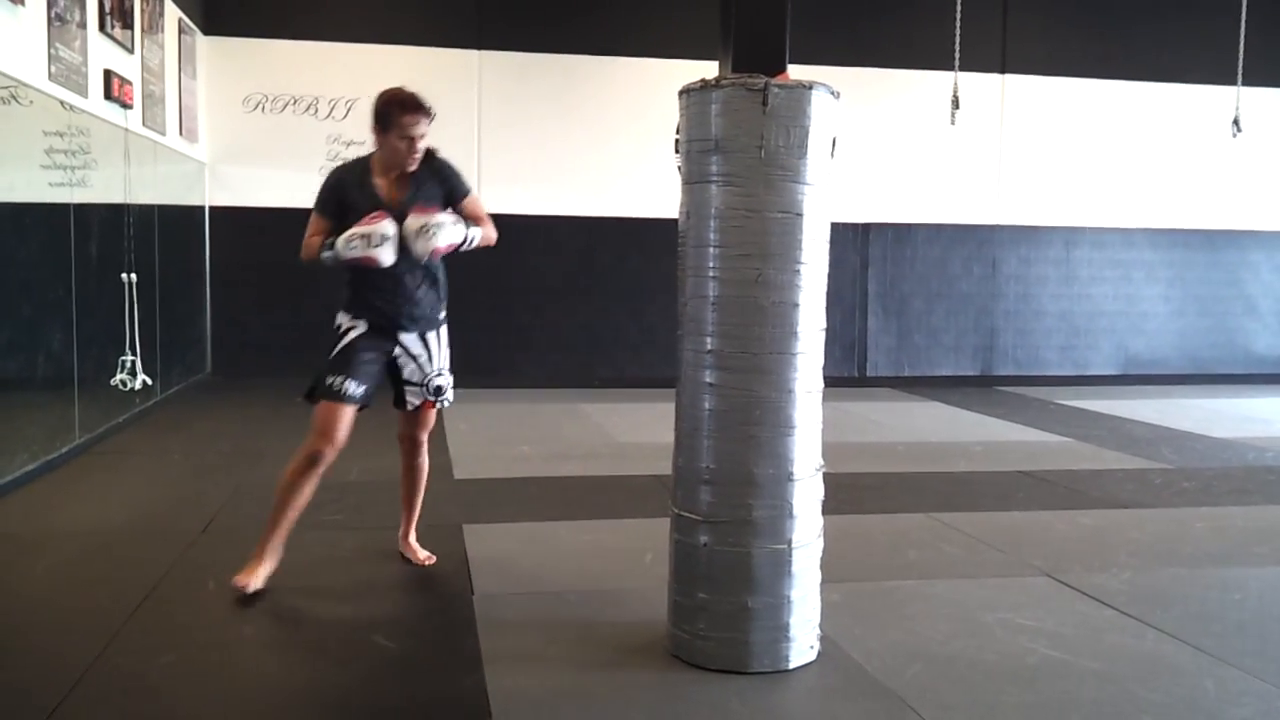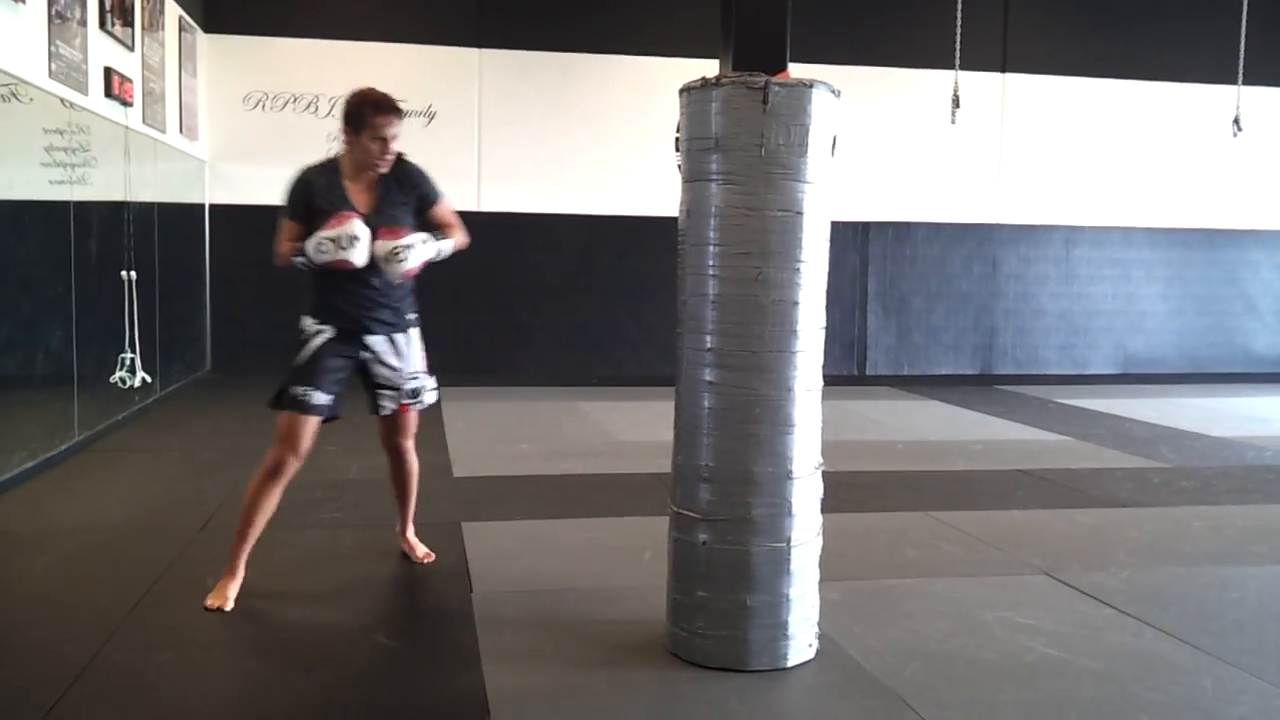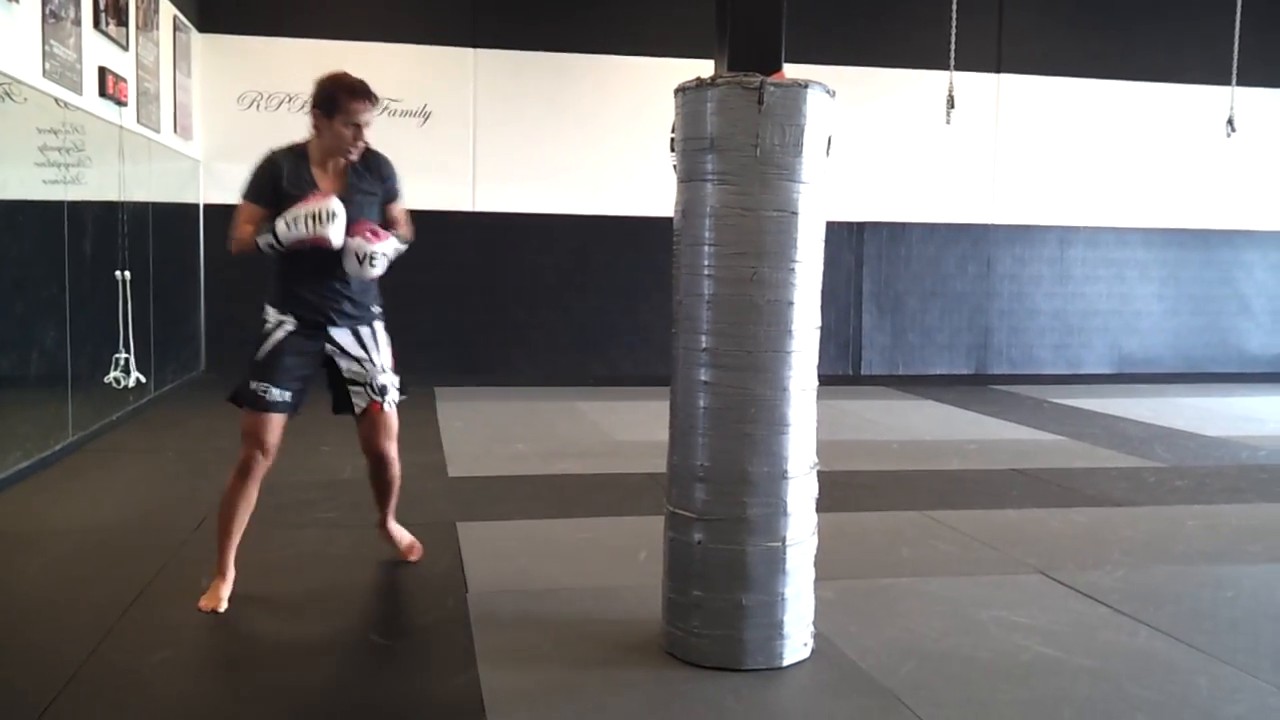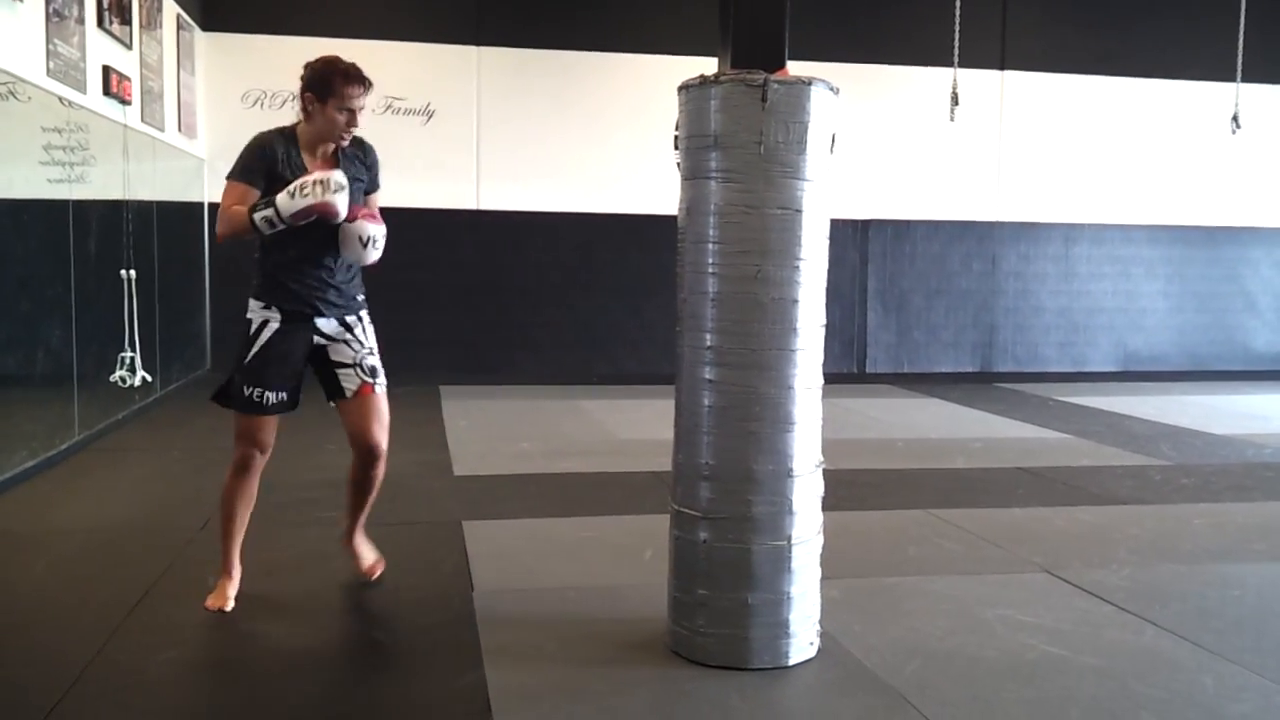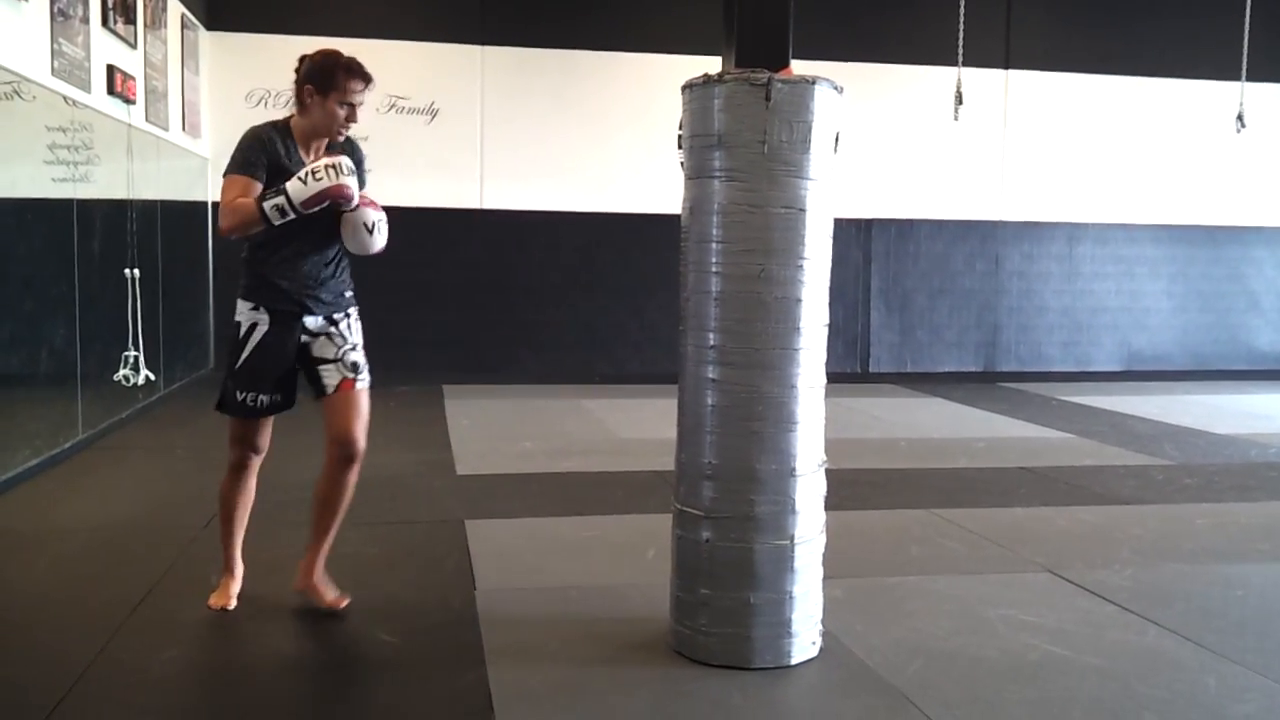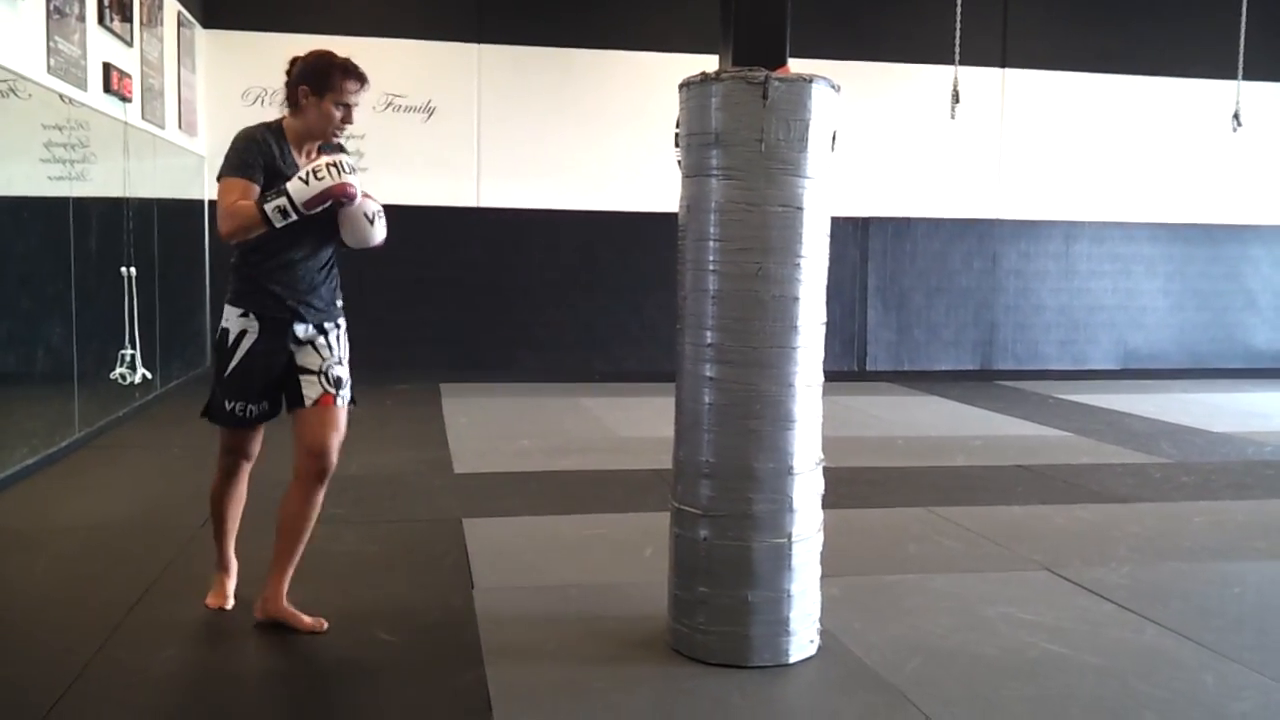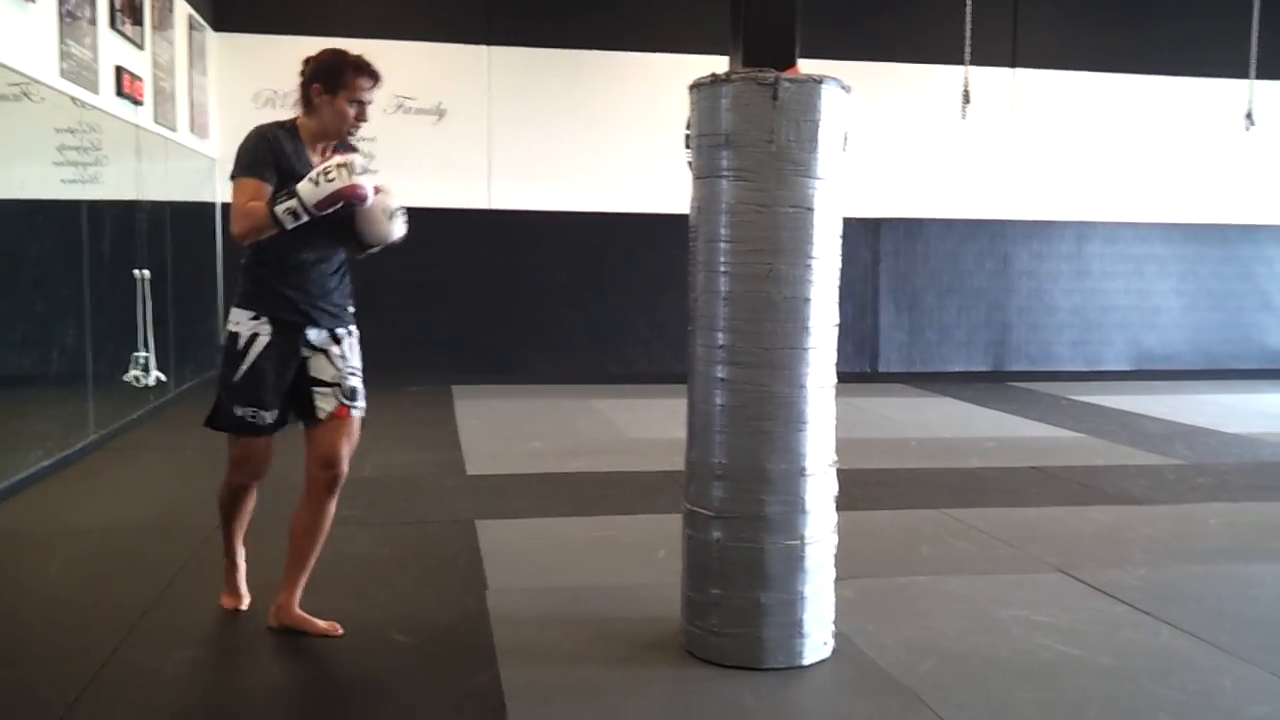
dt=0.1s
person 1, frame 1
left shoulder: (439, 173)
right shoulder: (344, 180)
left elbow: (488, 230)
right elbow: (309, 249)
left wrist: (455, 235)
right wrist: (343, 247)
left hip: (423, 328)
right hip: (363, 326)
left knee: (414, 441)
right knee: (321, 446)
left ankle: (408, 533)
right ankle: (265, 555)
person 1, frame 2
left shoulder: (410, 178)
right shoulder: (313, 182)
left elbow: (458, 235)
right elbow: (282, 253)
left wrist: (424, 250)
right wrist: (313, 251)
left hip: (394, 331)
right hip: (330, 331)
left knee: (400, 446)
right knee: (285, 455)
left ankle: (405, 531)
right ankle: (234, 570)
person 1, frame 3
left shoulder: (377, 170)
right shoulder: (279, 168)
left elbow: (402, 230)
right elbow: (240, 241)
left wrist: (384, 249)
right wrist: (286, 230)
left hip: (359, 325)
right hip: (292, 323)
left knee: (383, 453)
right knee: (254, 453)
left ankle: (389, 524)
right ankle: (222, 573)
person 1, frame 4
left shoulder: (361, 156)
right shoulder: (267, 150)
right elbow: (226, 225)
right wrist: (287, 205)
left hip: (345, 314)
right hip: (278, 316)
left knee: (373, 444)
right knee: (250, 451)
left ankle: (355, 532)
right ankle: (228, 571)
person 1, frame 5
left shoulder: (349, 154)
right shoulder: (262, 143)
right elbow: (230, 220)
right wrist: (299, 193)
left hip: (333, 311)
right hip: (267, 313)
left knee: (349, 445)
right knee: (248, 451)
left ankle: (312, 569)
right ankle: (231, 570)
person 1, frame 6
left shoulder: (337, 157)
right shoulder: (255, 144)
right elbow: (230, 224)
right wrist: (300, 194)
left hip: (321, 318)
right hip: (256, 320)
left knee: (320, 460)
right knee: (236, 458)
left ankle: (275, 595)
right ankle: (226, 569)
person 1, frame 7
left shoulder: (348, 160)
right shoulder: (268, 144)
right elbow: (247, 227)
right wrist: (316, 192)
left hip: (333, 326)
right hip: (265, 325)
left knee: (330, 472)
right knee: (248, 471)
left ankle: (288, 604)
right ankle: (234, 556)
